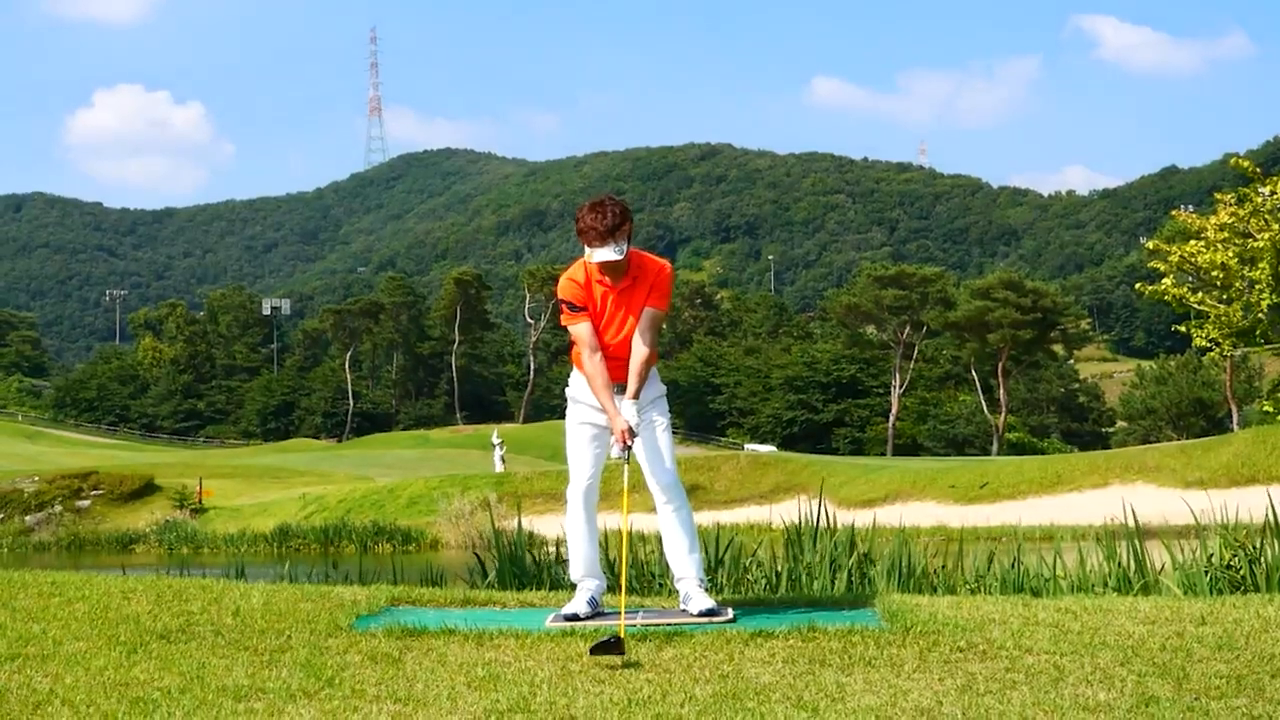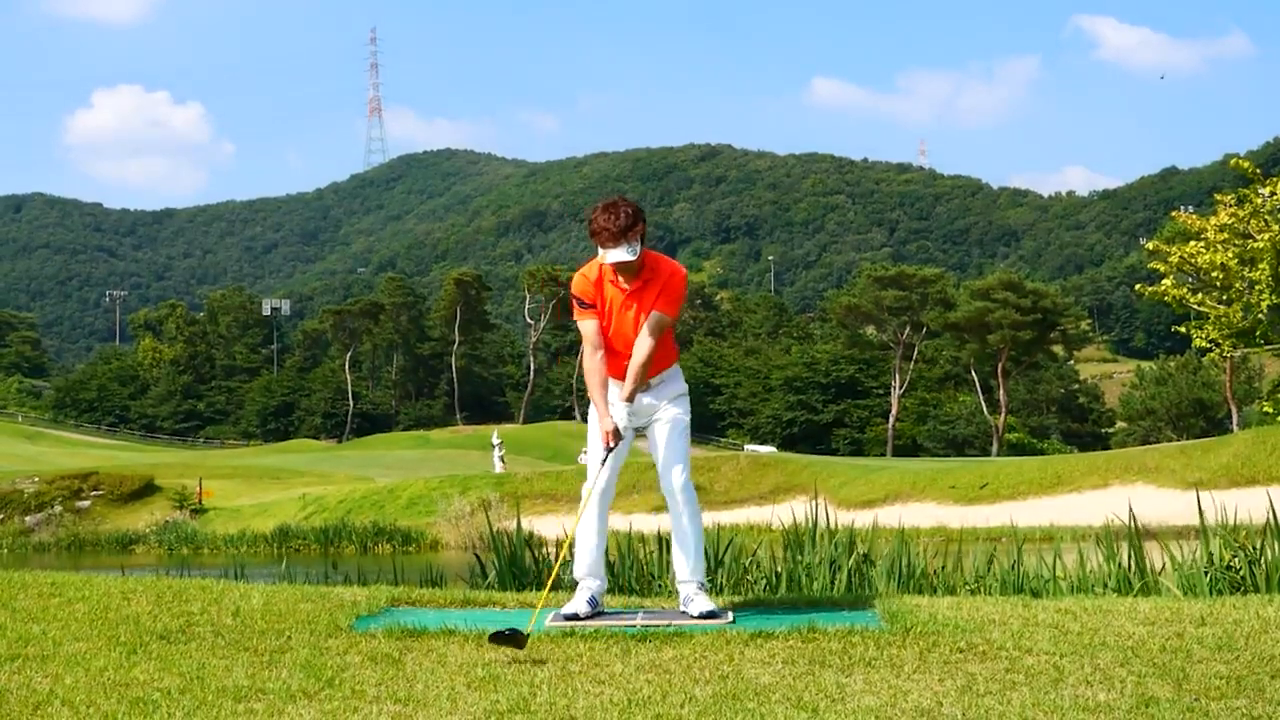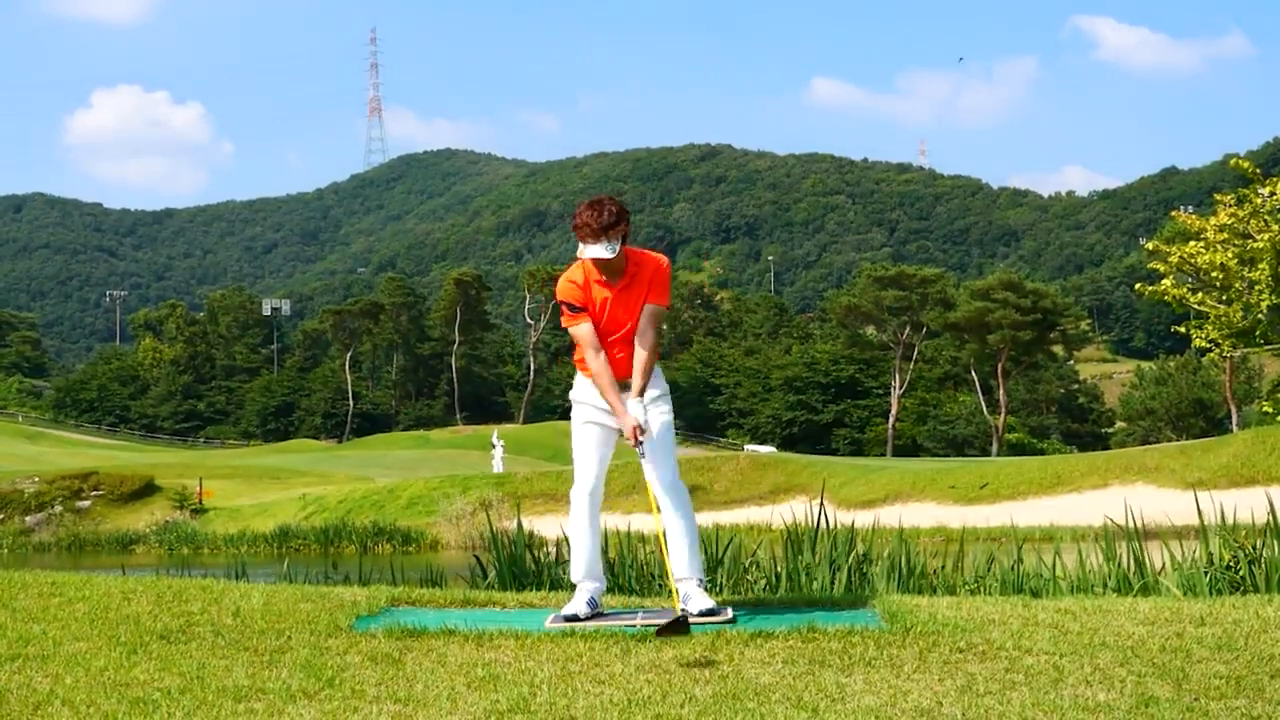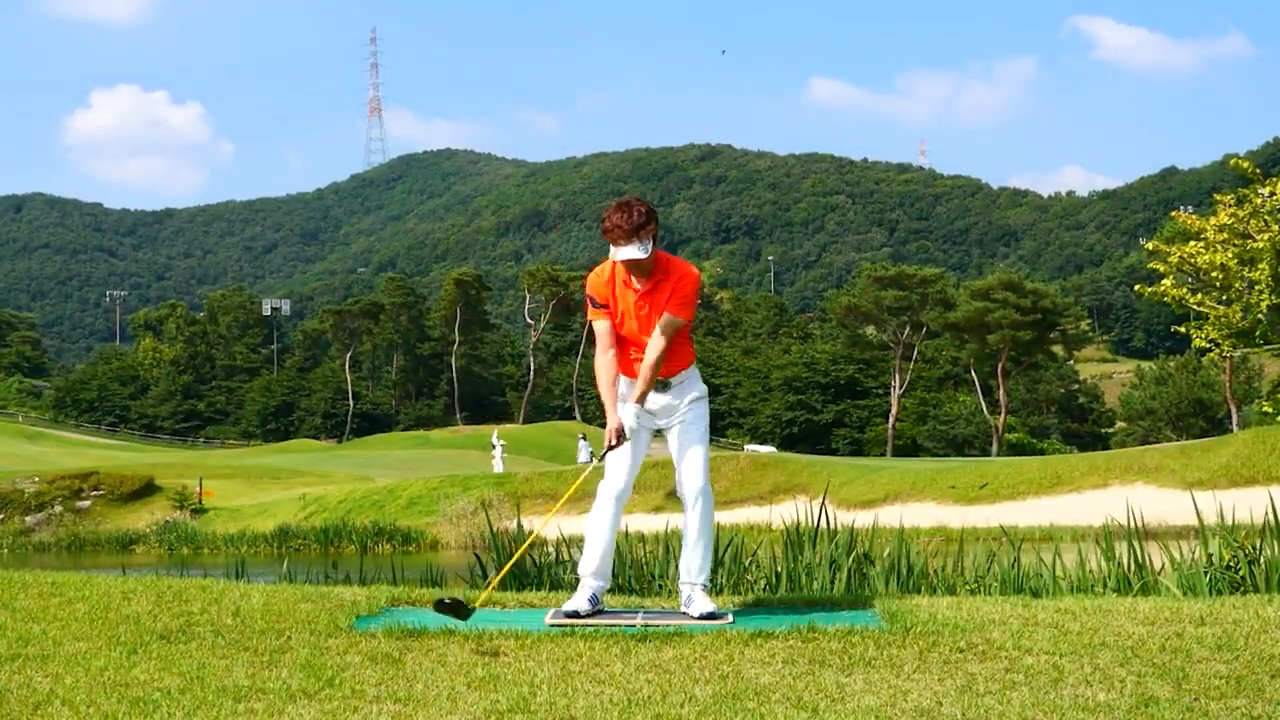
dt=1s
person 1, frame 1
left shoulder: (657, 272)
right shoulder: (572, 282)
left elbow: (644, 340)
right elbow: (590, 353)
left wrist: (631, 402)
right wrist: (612, 414)
left hip: (644, 388)
right hip: (588, 390)
left knee: (667, 484)
right knee: (581, 488)
left ankle: (691, 585)
right ankle: (588, 588)
person 1, frame 2
left shoulder: (672, 274)
right shoulder: (586, 281)
left elbow: (647, 341)
right elbow: (594, 351)
left wrist: (626, 403)
right wrist: (602, 415)
left hip: (664, 386)
right hip: (608, 388)
left knee: (678, 485)
right knee: (597, 487)
left ankle: (691, 587)
right ankle: (589, 587)
person 1, frame 3
left shoulder: (655, 268)
right shoulder: (571, 284)
left elbow: (646, 336)
right elbow: (593, 354)
left wrist: (639, 398)
right wrist: (620, 413)
left hip: (645, 388)
right hip: (593, 393)
left knee: (668, 483)
right knee: (586, 489)
left ankle: (689, 585)
right ankle: (588, 589)
person 1, frame 4
left shoulder: (685, 276)
right shoulder: (600, 280)
left elbow: (659, 345)
right elbow: (608, 351)
left wrist: (637, 404)
right wrist: (612, 412)
left hip: (682, 388)
right hip: (628, 390)
left knee: (696, 488)
right knee: (613, 488)
left ankle: (693, 588)
right ankle: (592, 586)
